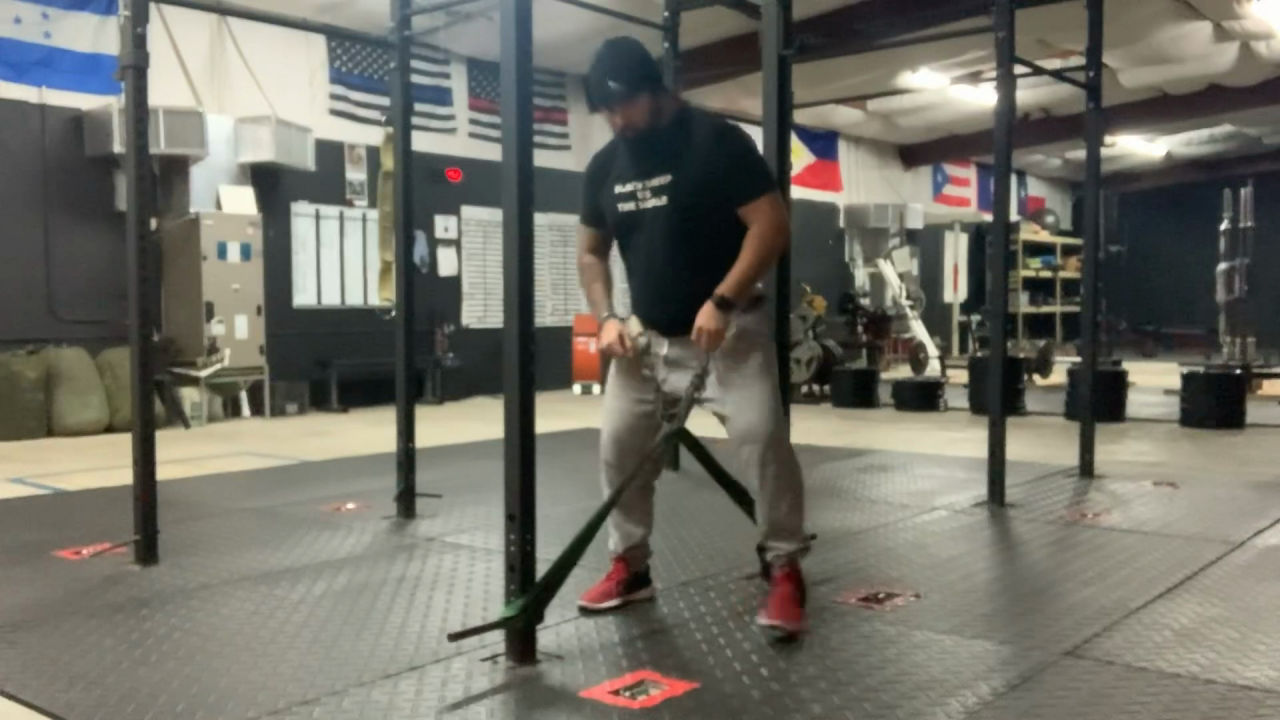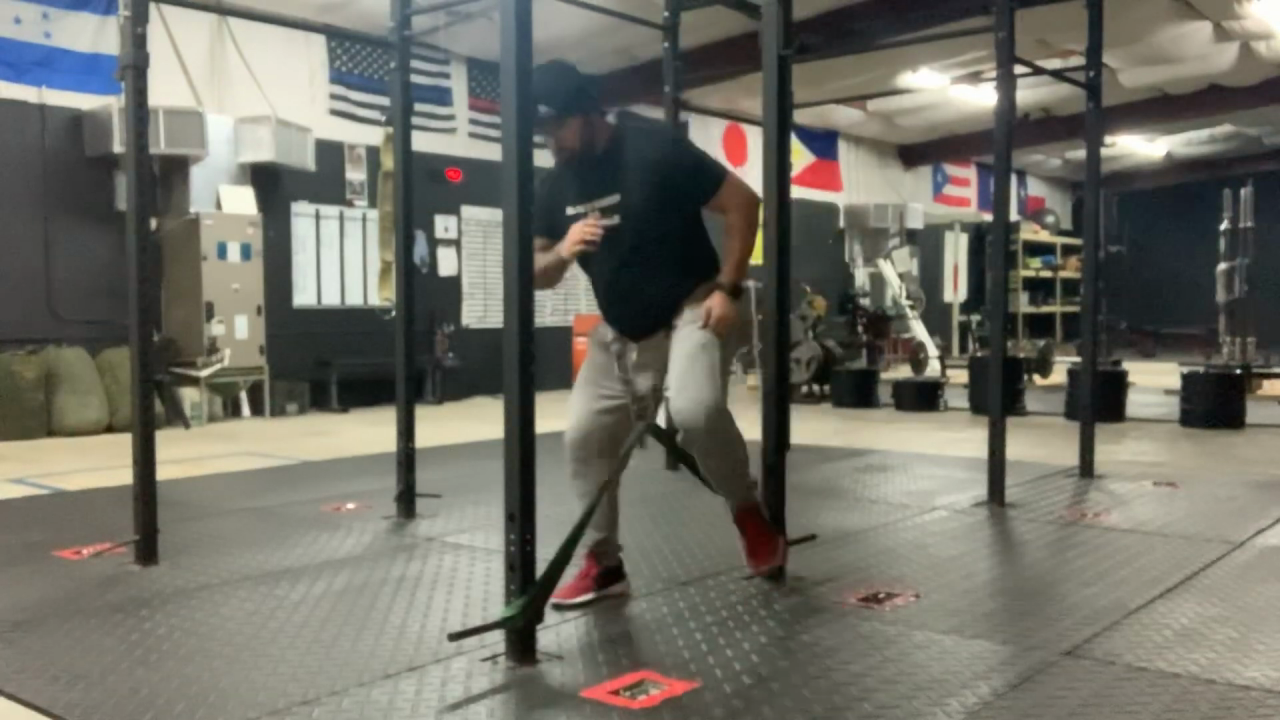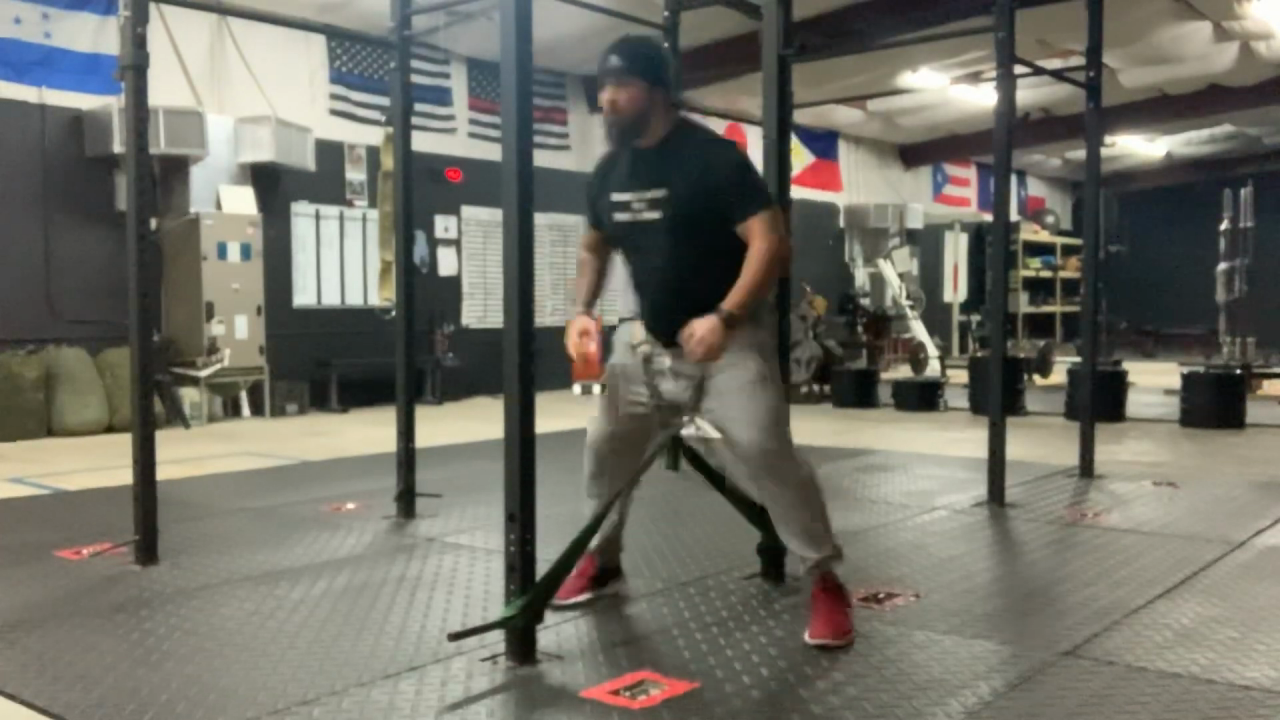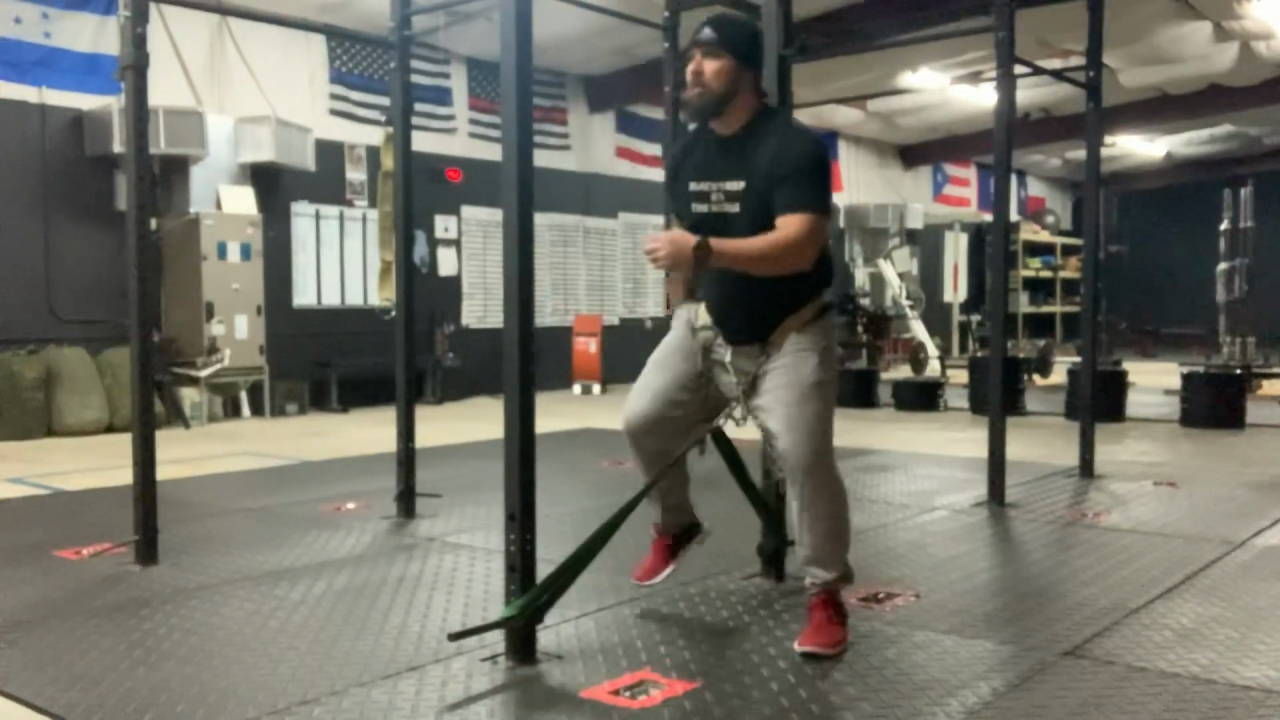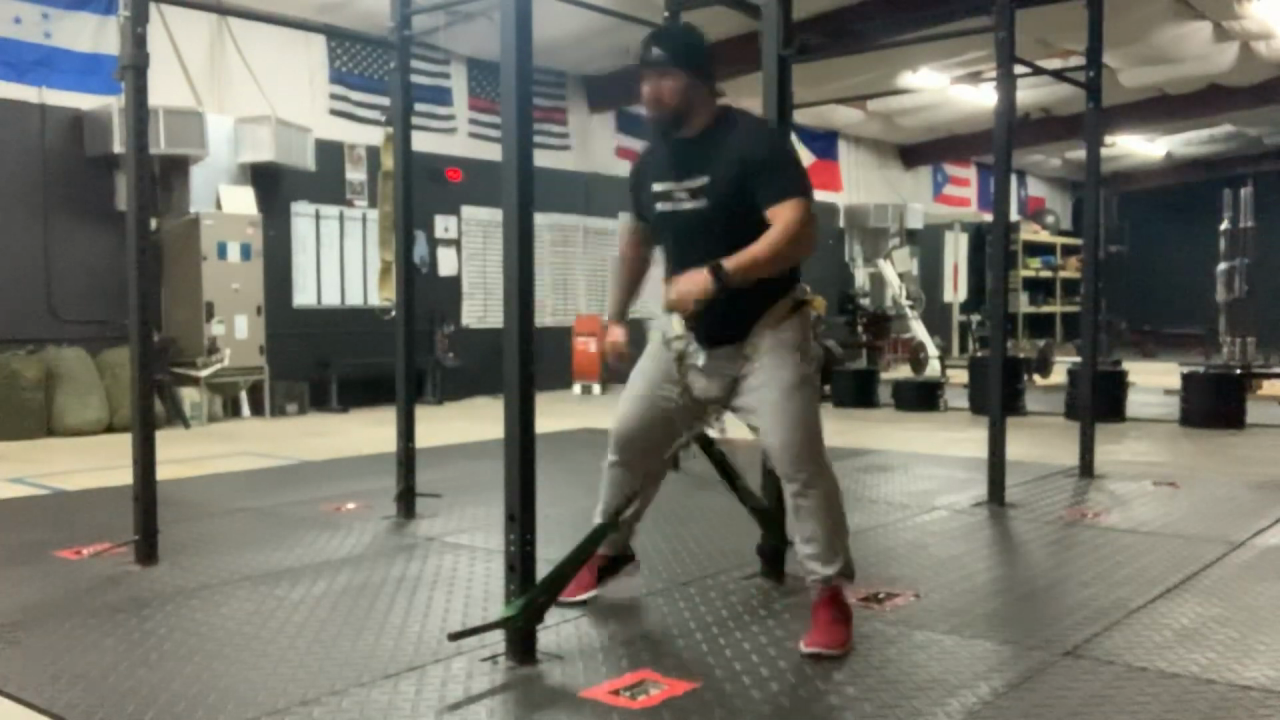
dt=1s
person 1, frame 1
left shoulder: (717, 141)
right shoulder: (605, 166)
left elbow: (772, 224)
right elbow: (591, 252)
left wrist: (723, 301)
right wrist: (607, 318)
left hip: (728, 328)
right hip: (648, 337)
left knee: (761, 438)
right knee: (620, 450)
left ankle: (785, 572)
right ankle: (630, 567)
person 1, frame 2
left shoulder: (658, 151)
right shoulder: (555, 186)
left elbow: (742, 203)
right elbow: (540, 271)
left wrist: (728, 288)
right wrist: (562, 253)
left hip: (689, 313)
right hip: (619, 335)
left knee: (697, 412)
right knee: (586, 442)
left ankle: (746, 506)
right ankle: (603, 563)
person 1, frame 3
left shoulder: (713, 157)
right shoulder: (609, 170)
left elbow: (768, 242)
right elbow: (594, 247)
left wrist: (724, 317)
right wrist: (583, 311)
left hip: (726, 335)
right hip: (650, 337)
left knee: (765, 451)
right knee: (605, 447)
left ankle: (825, 581)
right ankle: (601, 563)
person 1, frame 4
left shoulder: (794, 148)
right shoulder: (687, 155)
left elbow: (799, 247)
left wrist: (701, 248)
right wrist: (683, 314)
left hip: (789, 336)
right hip: (708, 325)
left knee: (805, 462)
right knee: (643, 420)
left ankle: (826, 596)
right ankle: (675, 525)
person 1, frame 5
left shoulder: (756, 142)
right shoulder: (651, 162)
left elbow: (797, 232)
right elbow: (639, 240)
left wrist: (718, 276)
right wrist: (617, 316)
left hip: (765, 328)
right hip: (686, 334)
left knee: (796, 454)
right knee: (630, 436)
left ankle: (830, 593)
right ankle: (610, 552)
